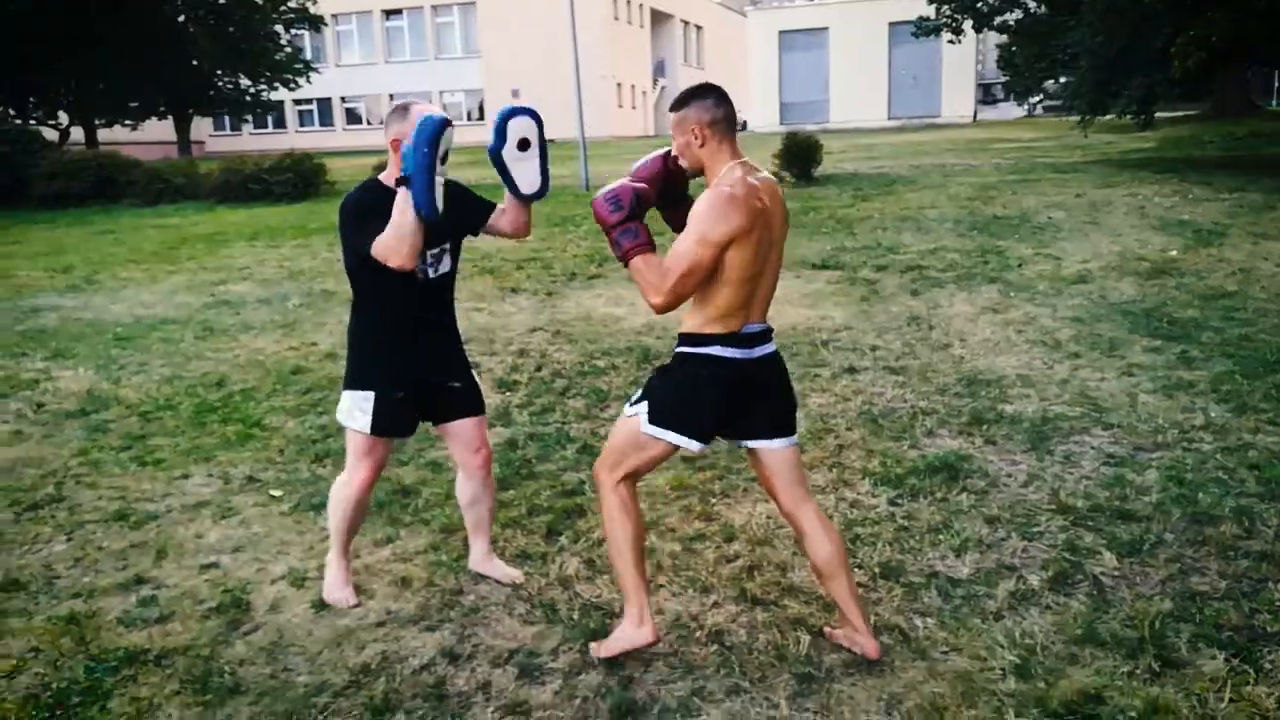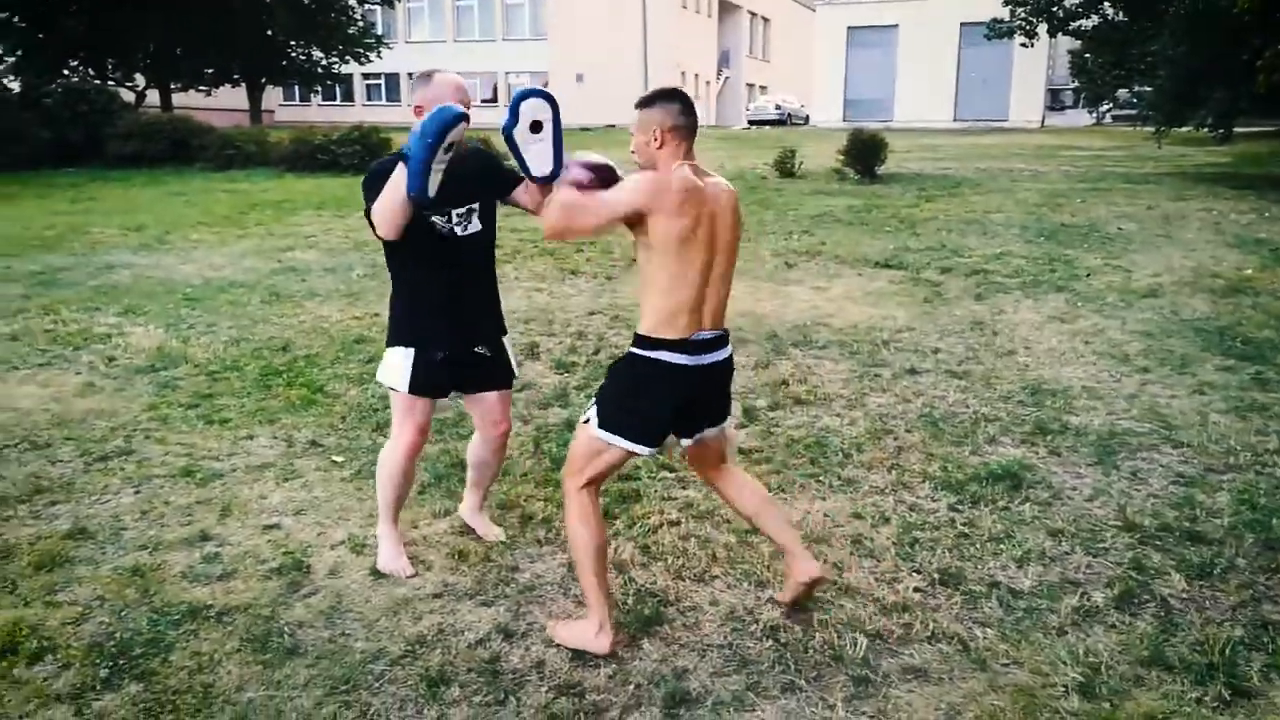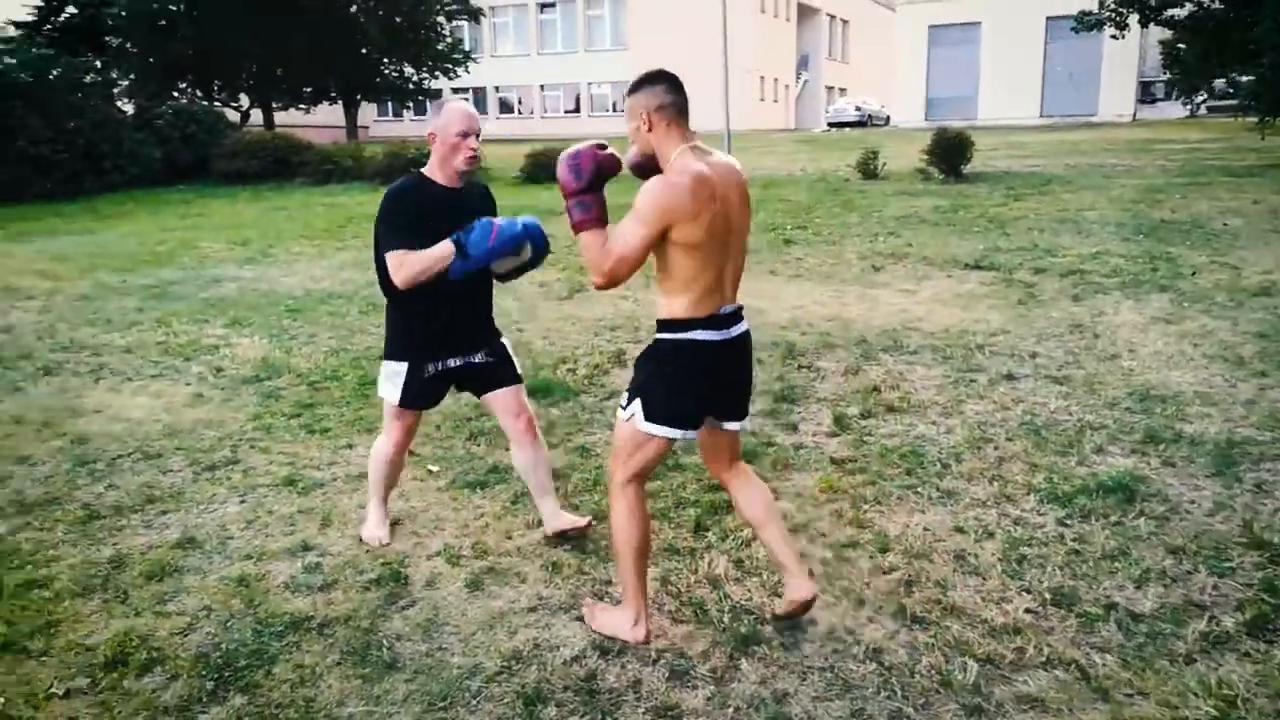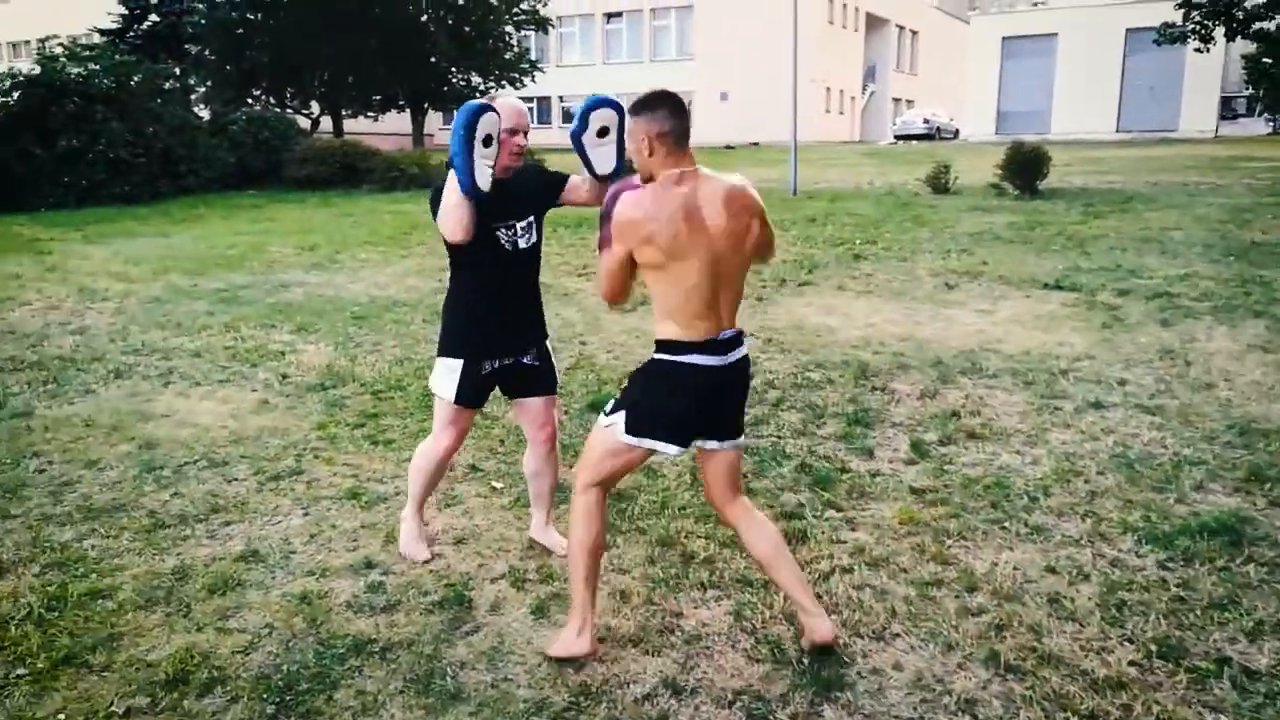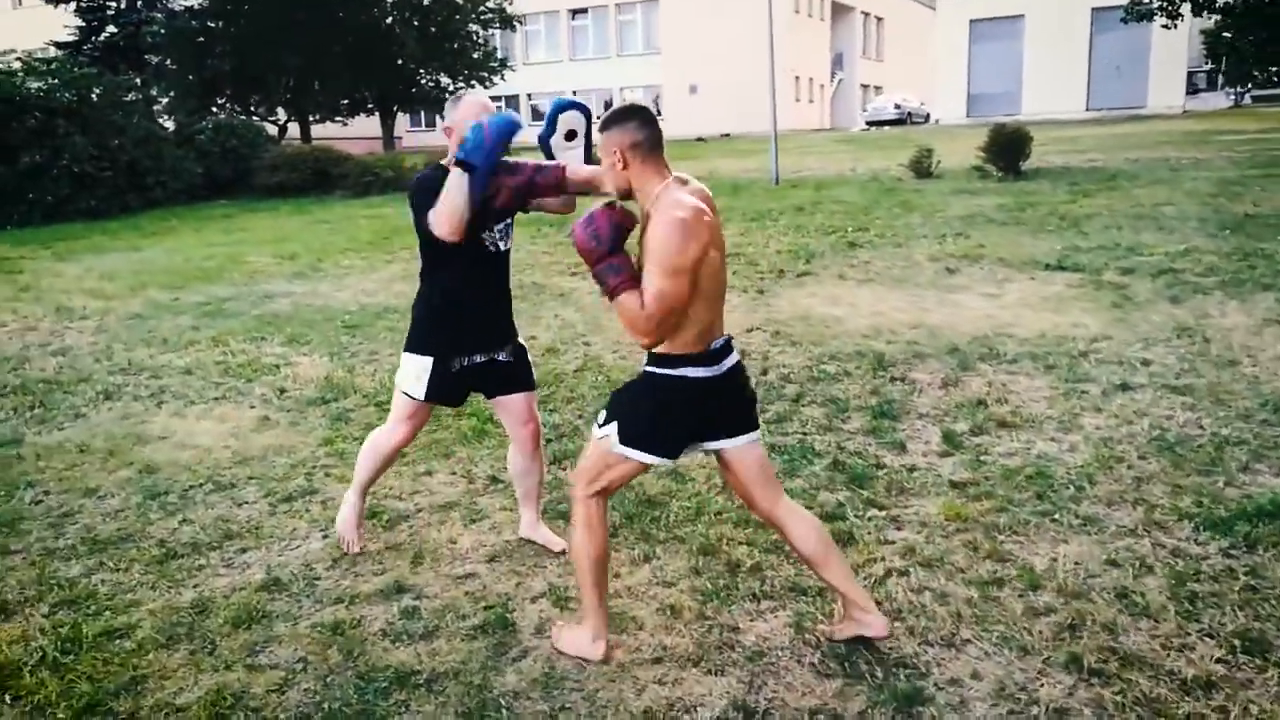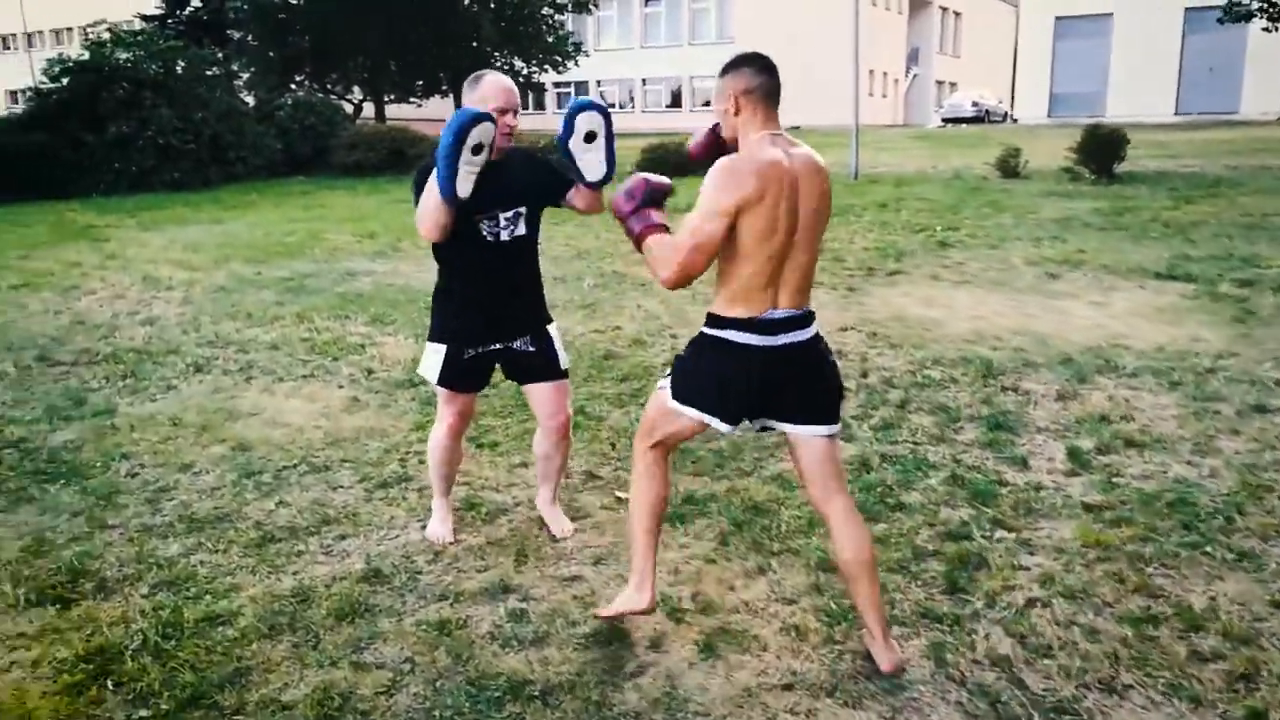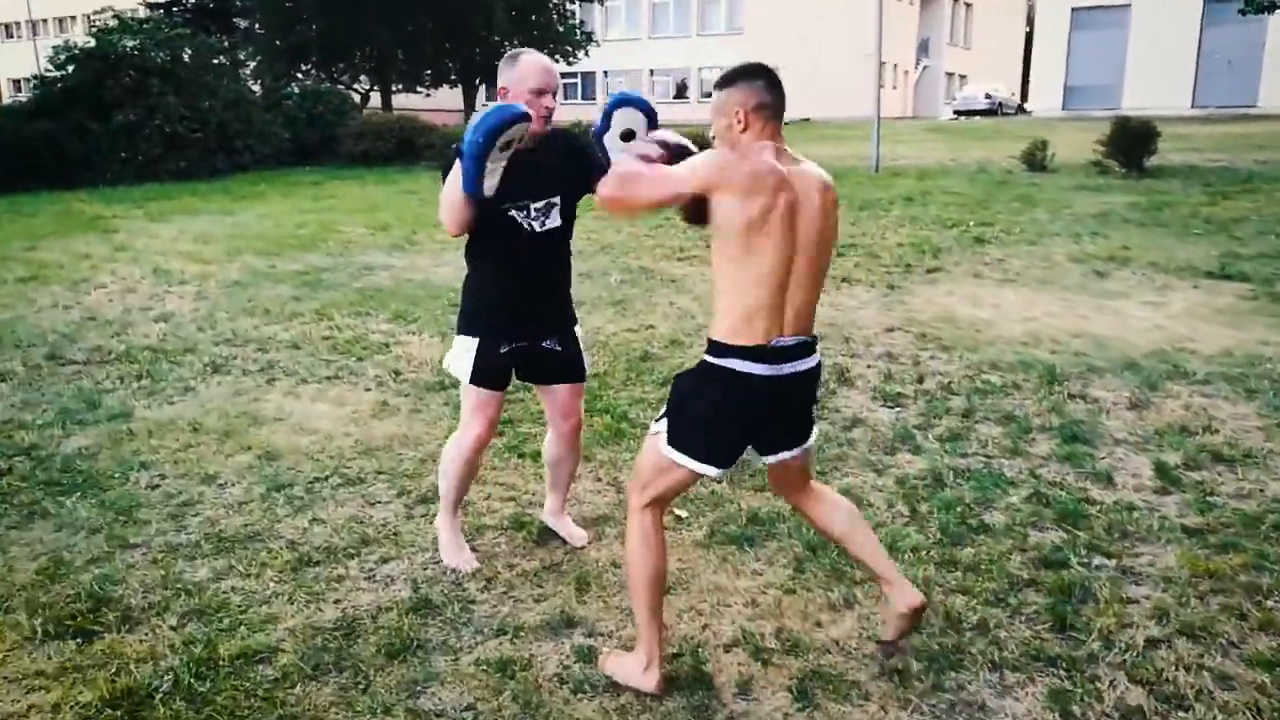
dt=0.5s
person 1, frame 1
left shoulder: (722, 199)
right shoulder: (766, 188)
left elbow: (663, 294)
left wrist: (622, 224)
right wrist: (668, 197)
left hip: (705, 365)
right hip: (759, 360)
left knee: (611, 474)
right knee: (796, 500)
left ankle: (636, 618)
right ankle: (859, 629)
person 1, frame 2
left shoulder: (659, 186)
right shoulder: (724, 193)
left elbow: (557, 222)
left wrist: (572, 180)
right wrist: (622, 200)
left hip: (658, 369)
right hip: (713, 362)
left knee: (579, 481)
right knee: (715, 466)
left ankle: (597, 623)
right ankle: (801, 562)
person 1, frame 3
left shoulder: (669, 189)
right shoulder: (730, 170)
left elbow: (603, 273)
left wrist: (582, 195)
left hip: (684, 350)
right hip: (731, 341)
left knee: (624, 476)
right knee: (727, 466)
left ankle: (632, 616)
right ankle: (796, 578)
person 1, frame 4
left shoulder: (641, 206)
right shoulder: (740, 192)
left elbow: (612, 292)
left hip: (676, 372)
right hip: (730, 367)
left knee: (589, 483)
right knee: (729, 502)
left ankle: (579, 628)
right ankle: (814, 618)
person 1, frame 5
left shoulder: (671, 225)
right shoulder: (687, 189)
left elbow: (647, 330)
left wrist: (605, 258)
left hip: (670, 386)
right hip: (721, 374)
left knee: (586, 490)
right knee: (769, 500)
left ankle: (593, 632)
right ankle: (863, 610)
person 1, frame 6
left shoulder: (734, 172)
right shoulder: (815, 165)
left elbow: (674, 271)
left wrist: (641, 217)
left hip: (730, 349)
right hip: (800, 347)
left knee: (651, 442)
right knee: (833, 494)
left ankle: (639, 587)
right ankle: (881, 641)
person 1, frame 7
left shoulder: (732, 169)
right shoulder: (821, 184)
left elbow: (613, 195)
left wrist: (647, 156)
left hip: (732, 379)
right hip: (797, 372)
left knee: (644, 501)
right knee: (798, 488)
left ankle: (646, 660)
right ankle: (898, 588)
person 2, frame 1
left shoulder: (448, 193)
right shoulder: (361, 205)
left elbow: (515, 225)
right elbow: (402, 257)
right wrist: (411, 183)
left hip: (442, 356)
right hip: (381, 365)
left knee: (477, 455)
right knee: (363, 473)
left ankle: (481, 552)
right ankle: (336, 563)
person 2, frame 2
left shoulder: (480, 164)
right shoulder: (389, 172)
left elbow: (538, 200)
right elbow: (388, 228)
right wrist: (416, 157)
left hip: (482, 325)
right hip: (420, 330)
left knee: (496, 428)
right knee: (408, 439)
left ankle: (472, 507)
right ankle: (388, 534)
person 2, frame 3
left shoulder: (479, 196)
right shoulder: (403, 198)
left elbow: (498, 257)
right elbow: (401, 274)
left wrist: (518, 247)
right wrist: (459, 247)
left hip: (479, 337)
right hip: (418, 343)
left knee: (521, 422)
right knee: (398, 435)
left ankle: (552, 512)
right ankle: (376, 509)
person 2, frame 4
left shoulder: (529, 177)
right shoulder: (457, 185)
left elbow: (591, 193)
right elbow: (457, 232)
right wrist: (463, 161)
left hip: (526, 336)
right hip: (470, 338)
left knee: (543, 432)
right knee: (446, 439)
left ankle: (541, 523)
right ankle: (411, 516)
person 2, frame 5
left shoulder: (503, 175)
right shoulder: (433, 183)
left elbow: (564, 203)
right elbow: (449, 230)
left wrist: (564, 159)
right wrist: (466, 164)
left hip: (497, 333)
right hip: (439, 336)
left knee: (527, 429)
right knee: (400, 430)
left ankle: (531, 521)
right ankle: (354, 499)
person 2, frame 6
left shoulder: (530, 166)
right shoulder: (445, 170)
left elbow: (590, 202)
right elbow: (430, 231)
left wrist: (593, 157)
right wrist: (448, 165)
left hip: (527, 319)
right hip: (462, 324)
left knee: (556, 417)
right knee: (452, 421)
left ankle: (548, 502)
right ankle: (441, 504)
person 2, frame 7
left shoulder: (568, 149)
right shoulder: (472, 155)
right elbow: (453, 224)
right wrist: (474, 155)
left hip: (552, 314)
right hip: (491, 318)
left knee: (568, 420)
right knee: (477, 429)
left ankle: (555, 510)
right ankle: (447, 524)
